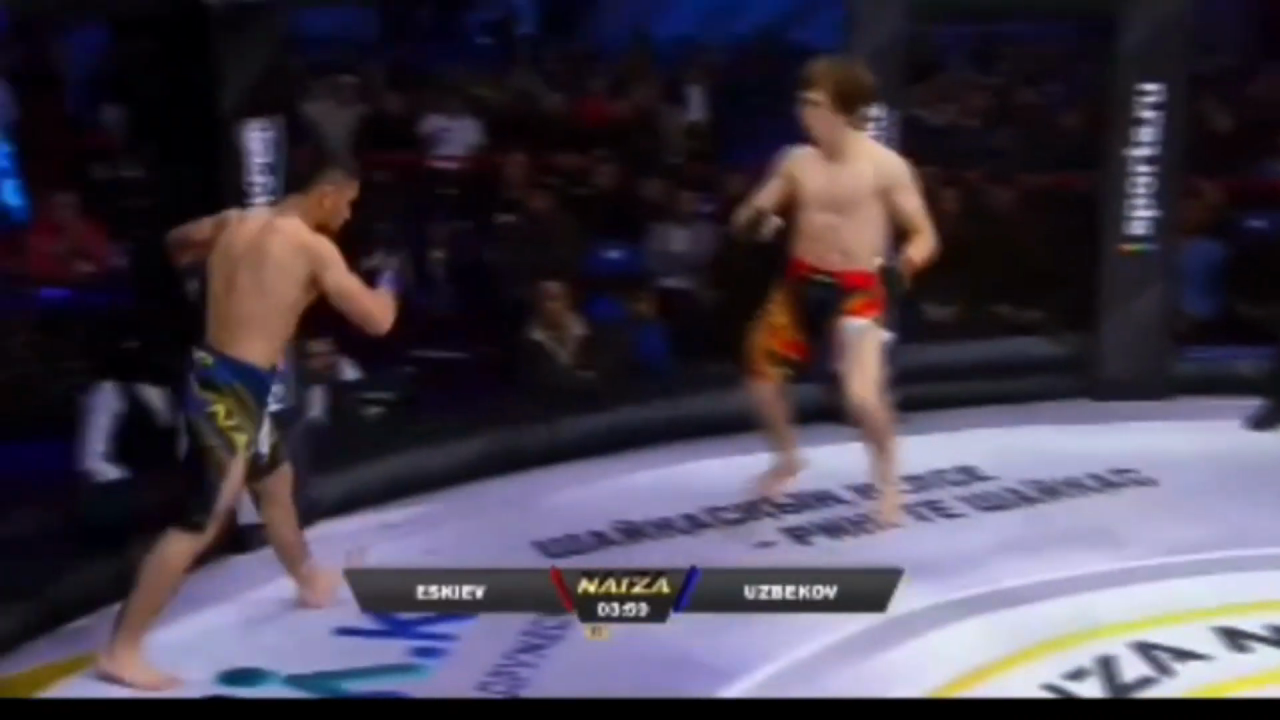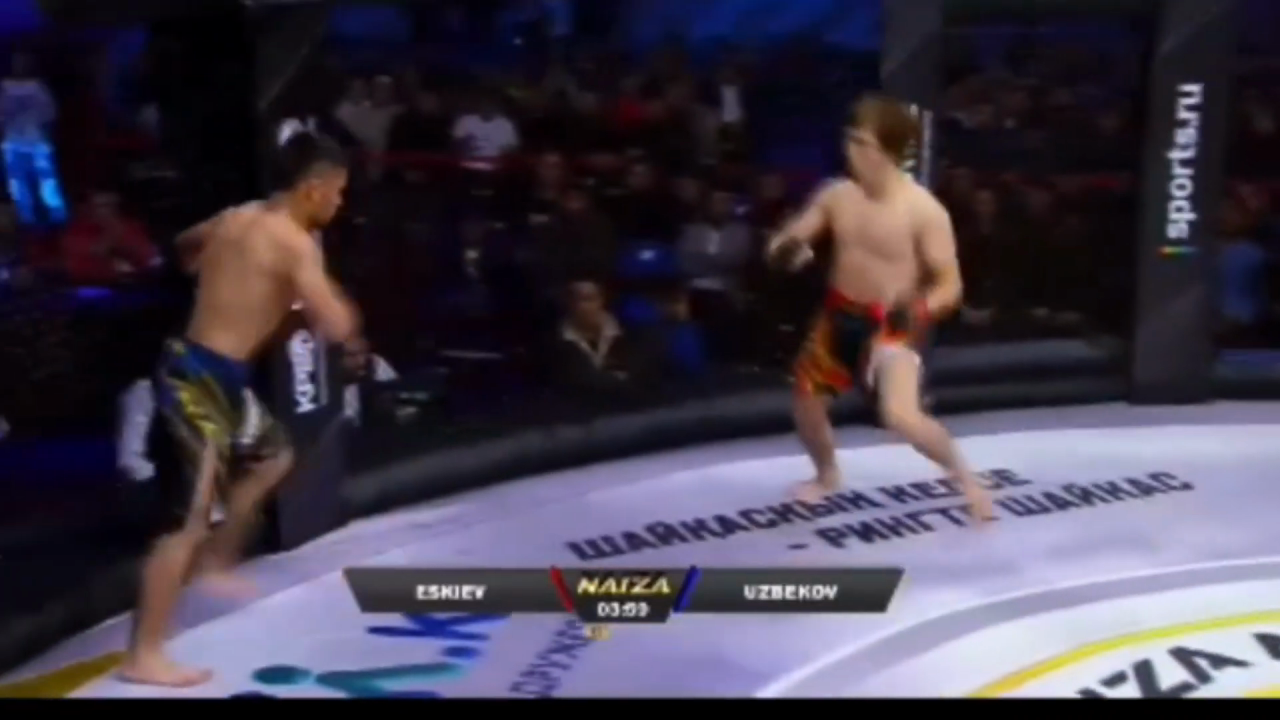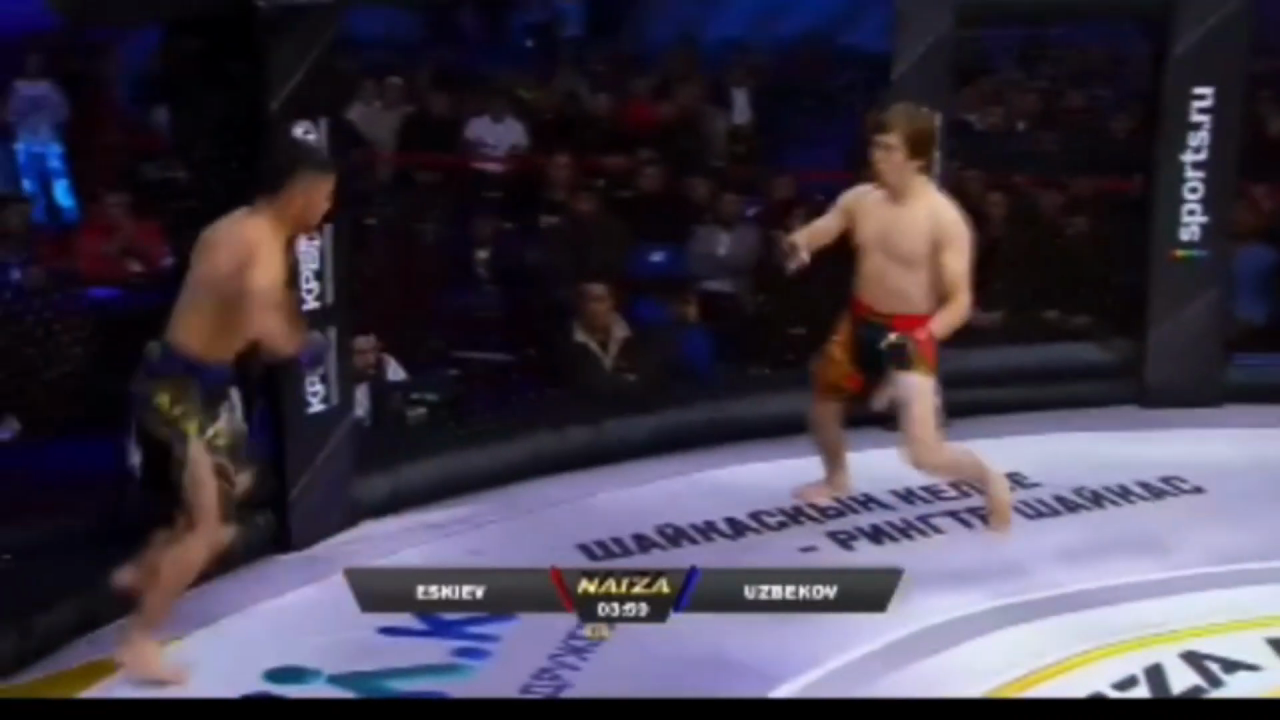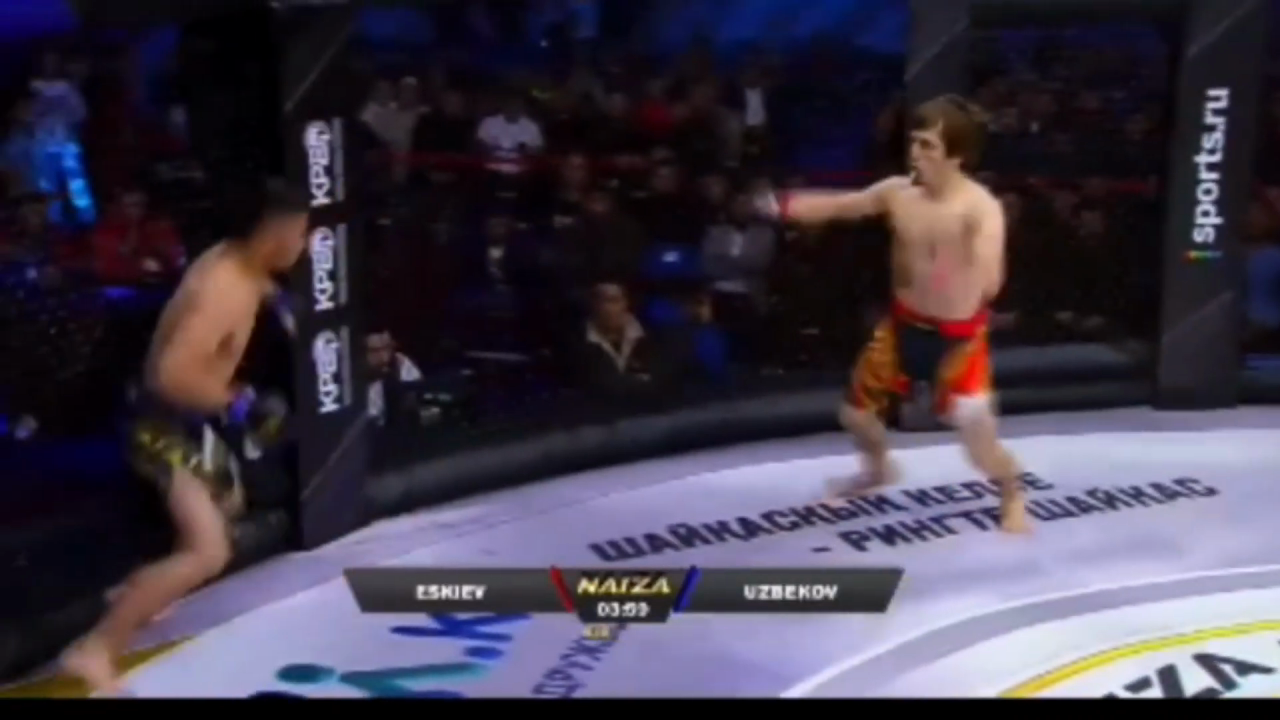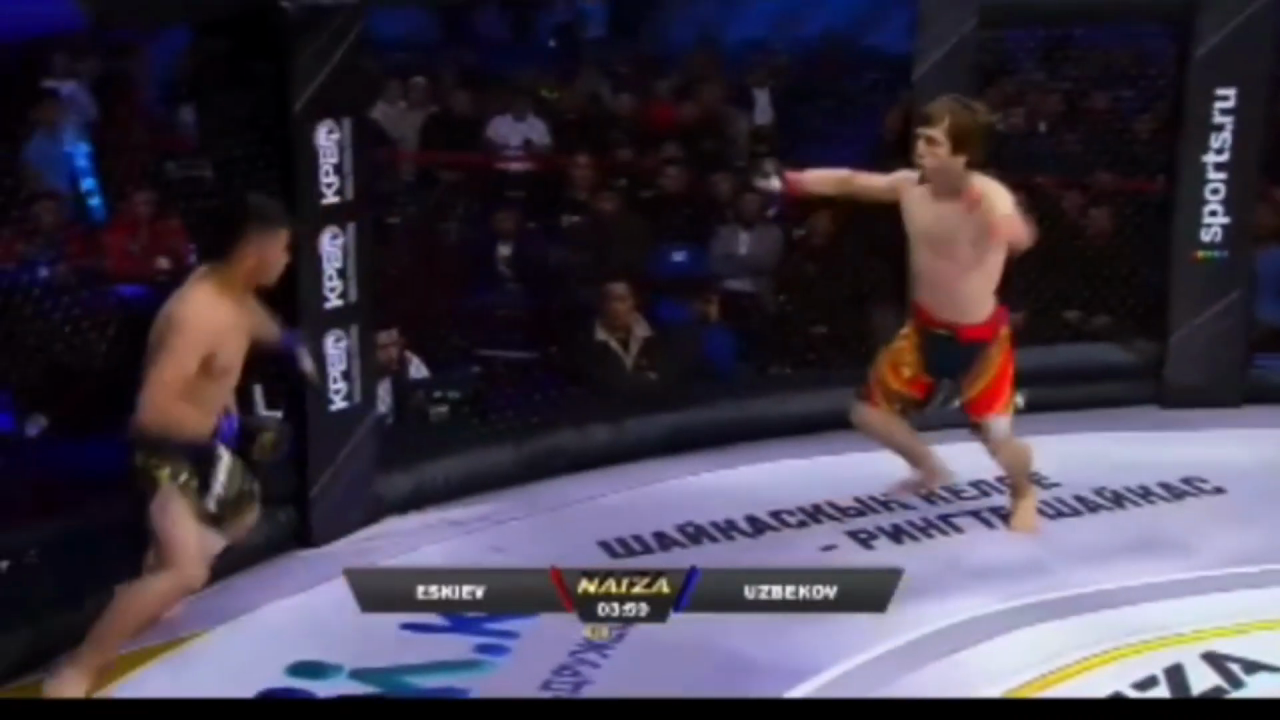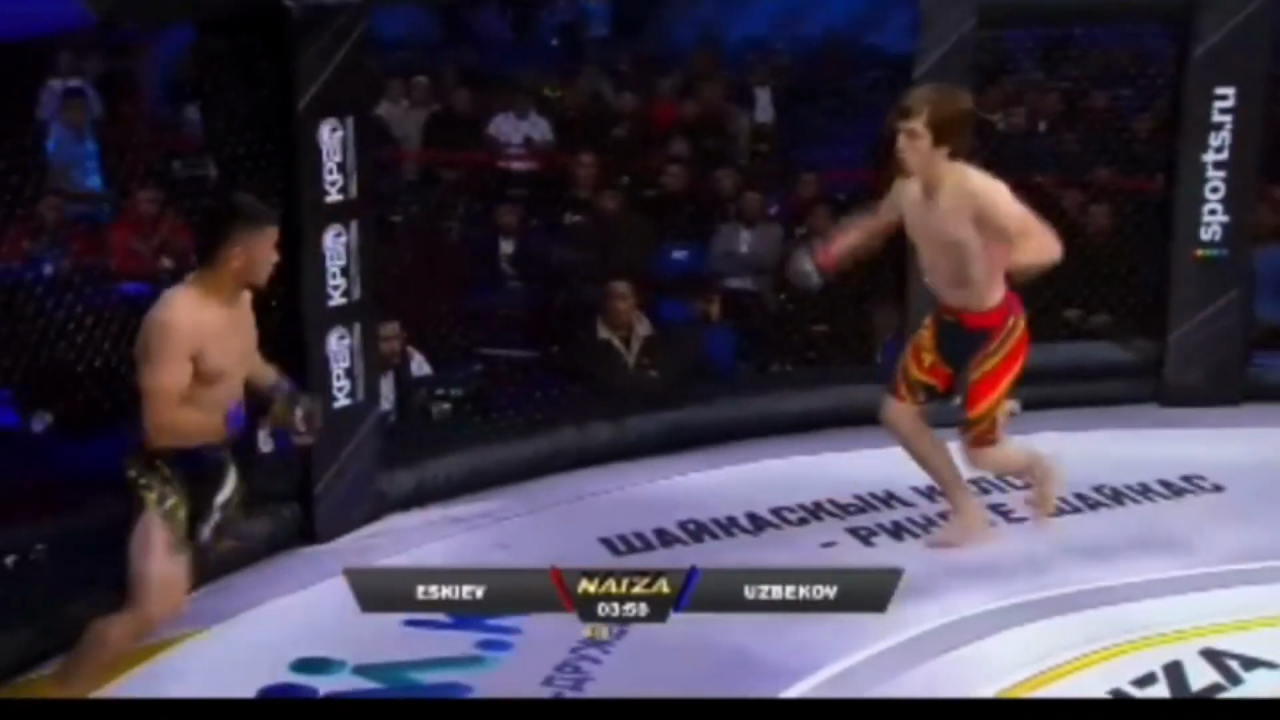
dt=0.1s
person 1, frame 1
left shoulder: (238, 221)
right shoulder: (312, 246)
left elbow: (179, 240)
right elbow: (377, 320)
right wrist: (386, 282)
left hip: (222, 377)
right hip: (232, 389)
left knee: (277, 481)
right knee: (198, 528)
left ankle: (308, 580)
right ankle: (121, 652)
person 1, frame 2
left shoulder: (238, 218)
right shoulder: (293, 241)
left elbow: (188, 243)
right elbow: (338, 327)
right wrist: (343, 310)
left hip: (211, 375)
right hip: (202, 382)
left knee: (272, 457)
right knee: (190, 523)
left ankle: (217, 565)
right ankle: (144, 655)
person 1, frame 3
left shoulder: (239, 225)
right shoulder: (262, 246)
right elbow: (263, 328)
right wrist: (306, 346)
left hip: (200, 378)
right hip: (180, 383)
left knee: (233, 481)
right knee: (208, 523)
left ankle: (147, 571)
right ankle: (139, 642)
person 1, frame 4
left shoulder: (235, 261)
right shoulder: (218, 292)
right elbow: (173, 372)
left wrist: (277, 296)
right wrist: (242, 402)
left hip: (188, 422)
right hip: (163, 426)
left knee: (225, 500)
right knee: (210, 554)
left ankle: (141, 588)
right ankle: (94, 652)
person 1, frame 5
left shoulder: (232, 290)
right shoulder: (198, 315)
right elbow: (153, 412)
left wrist: (289, 342)
right wrist: (224, 428)
left hip: (197, 446)
right hip: (165, 450)
left knee: (242, 511)
right knee: (188, 573)
left ankle: (145, 586)
right ankle: (73, 676)
person 1, frame 6
left shoulder: (236, 299)
right shoulder: (177, 321)
right elbow: (160, 428)
left wrist: (287, 399)
right wrist: (235, 417)
left hip: (208, 461)
right hip: (167, 469)
right knee: (154, 609)
right ankle: (61, 691)
person 2, frame 1
left shoulder: (886, 168)
right shoulder: (795, 161)
left elbow: (924, 235)
right elbow: (745, 218)
left wrist: (906, 262)
right wrist: (754, 218)
left hip: (854, 294)
right hip: (799, 285)
left knee: (861, 396)
right knee: (761, 381)
left ankle: (887, 473)
right ankle: (789, 457)
person 2, frame 2
left shoulder: (924, 211)
right shoulder: (833, 196)
left elbow: (950, 286)
right elbow: (783, 244)
left wrist: (919, 307)
right wrist: (787, 249)
left hip: (888, 323)
right hip: (835, 315)
left knee: (899, 417)
right knee: (806, 404)
left ankle: (963, 475)
right ankle: (827, 475)
person 2, frame 3
left shoulder: (945, 219)
right shoulder: (859, 200)
left elbow: (960, 301)
right elbow: (809, 238)
left wrist: (923, 337)
right wrist: (795, 246)
left hip: (909, 338)
right hip: (859, 324)
left knee: (923, 453)
right knee: (822, 408)
left ankle: (993, 485)
right ankle: (837, 478)
person 2, frame 4
left shoulder: (980, 208)
right shoulder: (900, 191)
left elbow: (990, 279)
right elbow: (835, 204)
left wrist: (940, 273)
right wrist: (783, 206)
left hip: (958, 338)
right hip: (904, 326)
left knee: (980, 451)
right knee: (855, 413)
left ankle: (1013, 496)
right ankle: (877, 469)
person 2, frame 5
left shoulder: (990, 198)
right shoulder: (909, 186)
left elbow: (1021, 236)
right elbow: (850, 182)
left wrist: (969, 197)
right wrist: (792, 183)
left hip: (978, 340)
right hip: (925, 329)
left knee: (1002, 448)
right knee: (868, 413)
left ankle: (1024, 492)
right ankle: (930, 468)
person 2, frame 6
left shoulder: (980, 191)
right shoulder: (908, 189)
left elbow: (1048, 246)
right elbow: (872, 225)
left wrist: (996, 261)
right wrist: (825, 255)
left hip: (991, 331)
right hip: (946, 322)
left knee: (982, 452)
right knee: (897, 411)
left ankle: (1040, 471)
right ankle: (966, 511)
